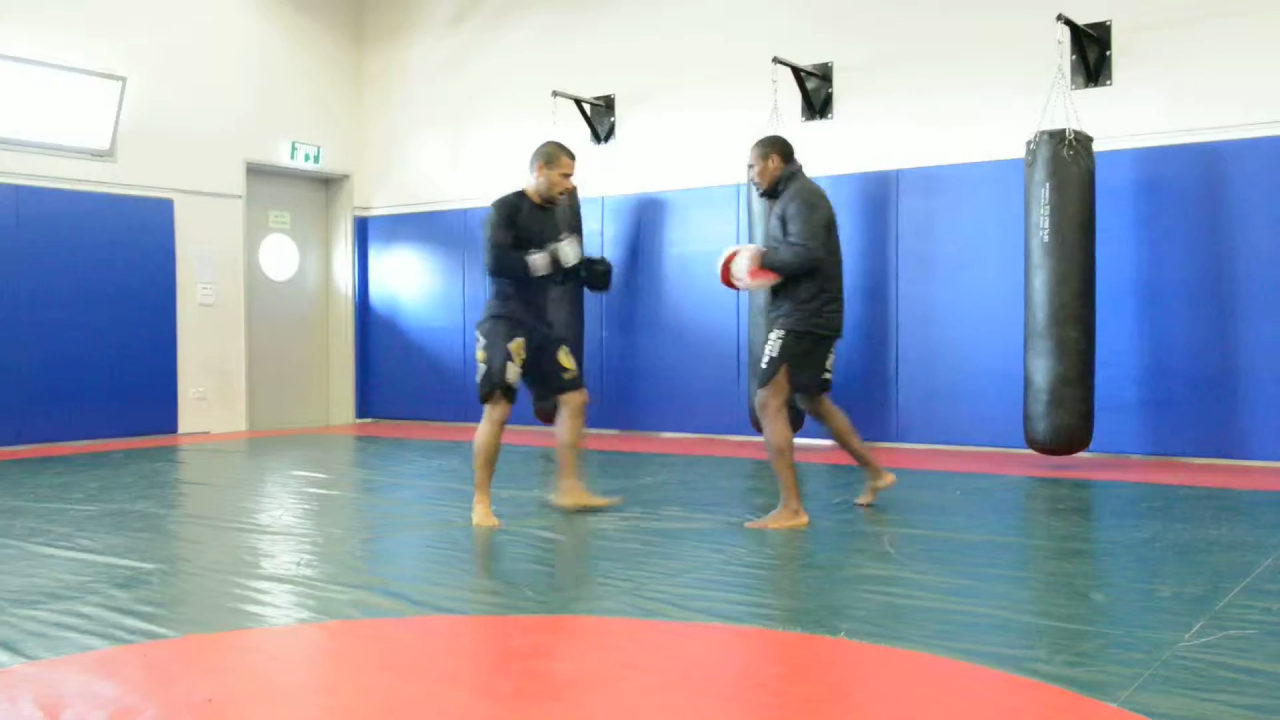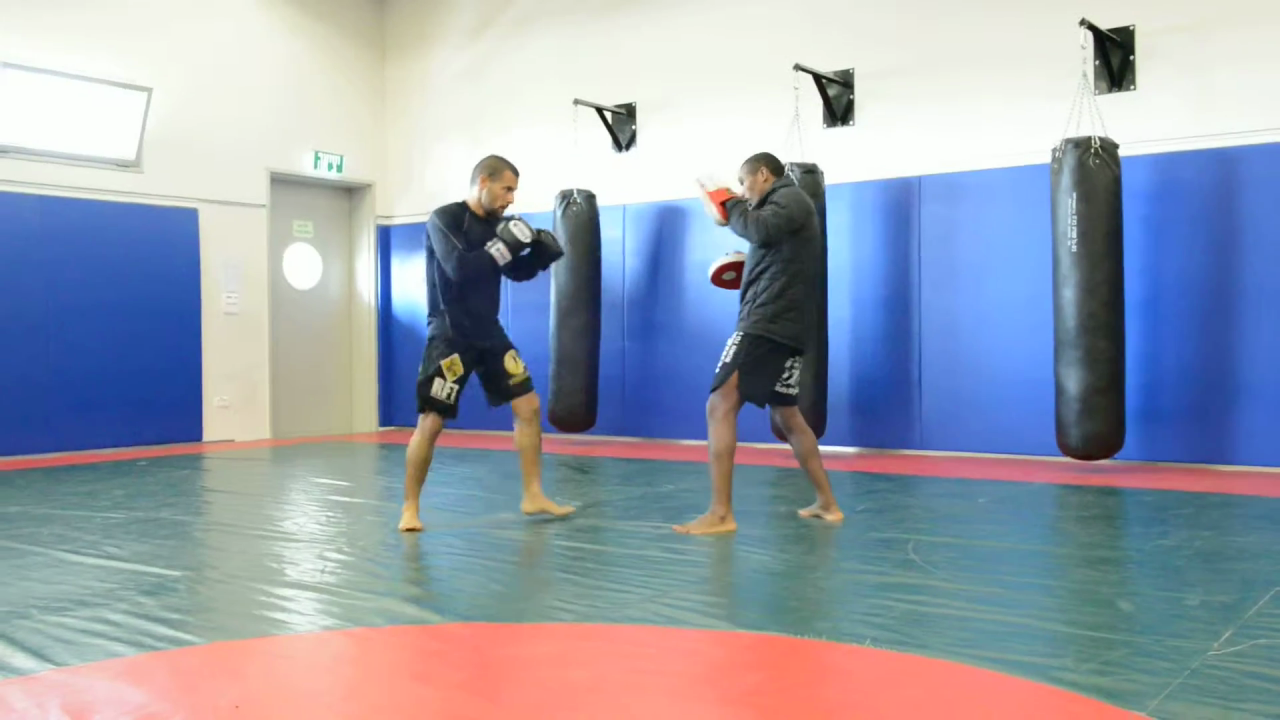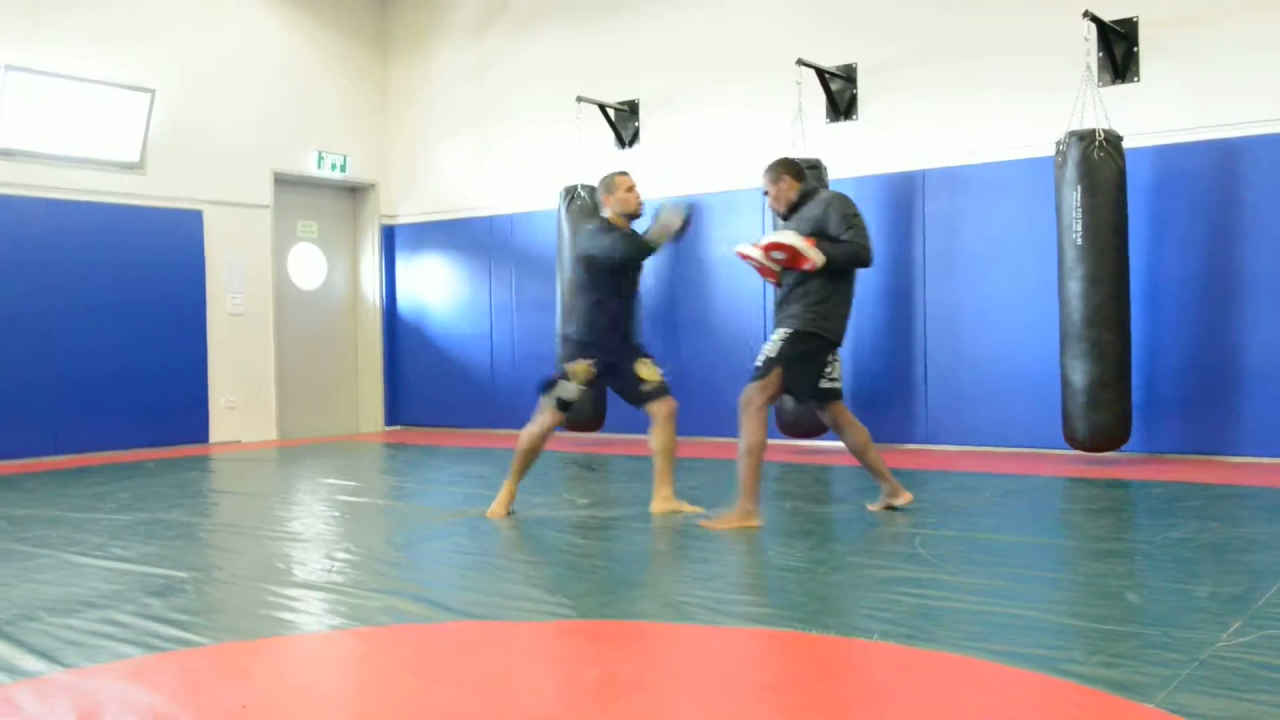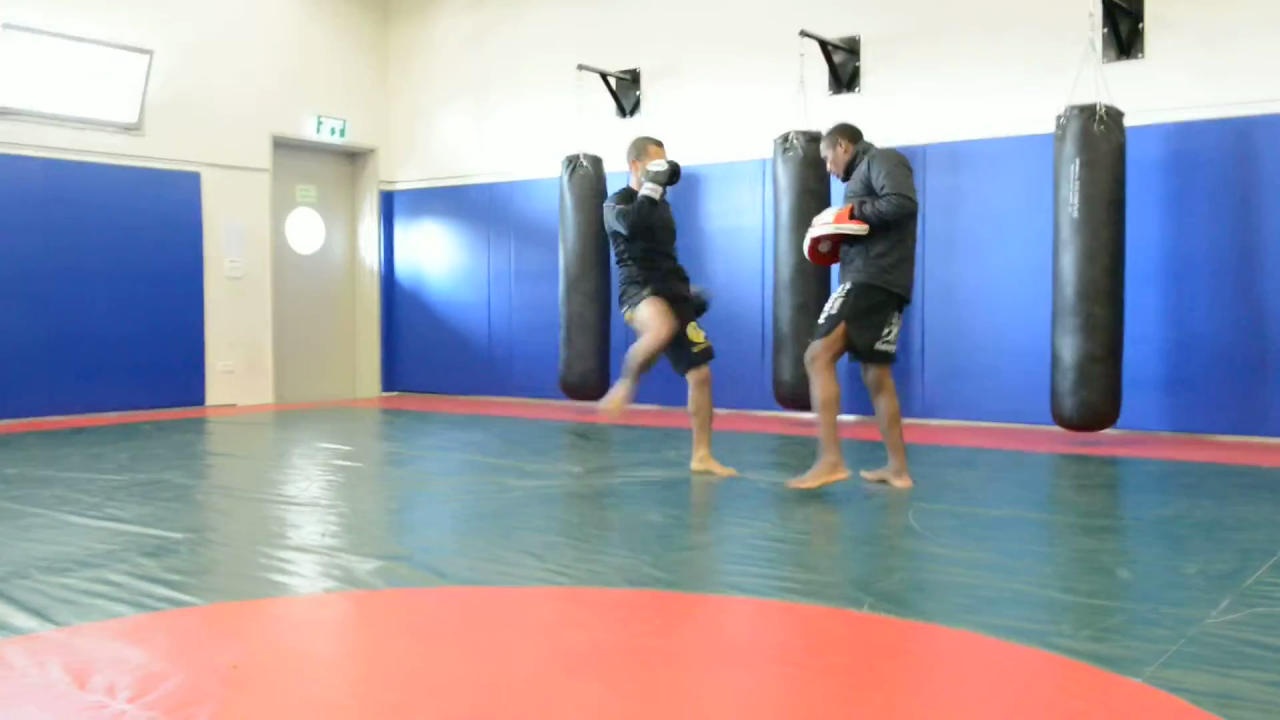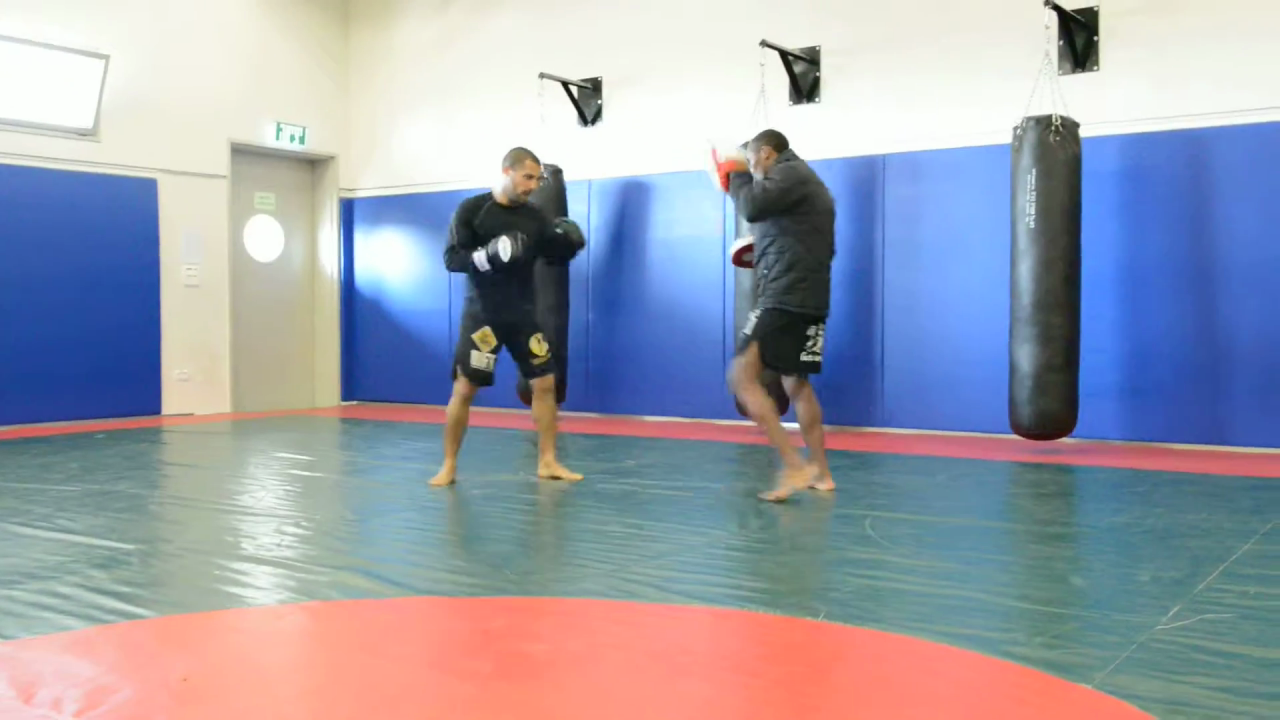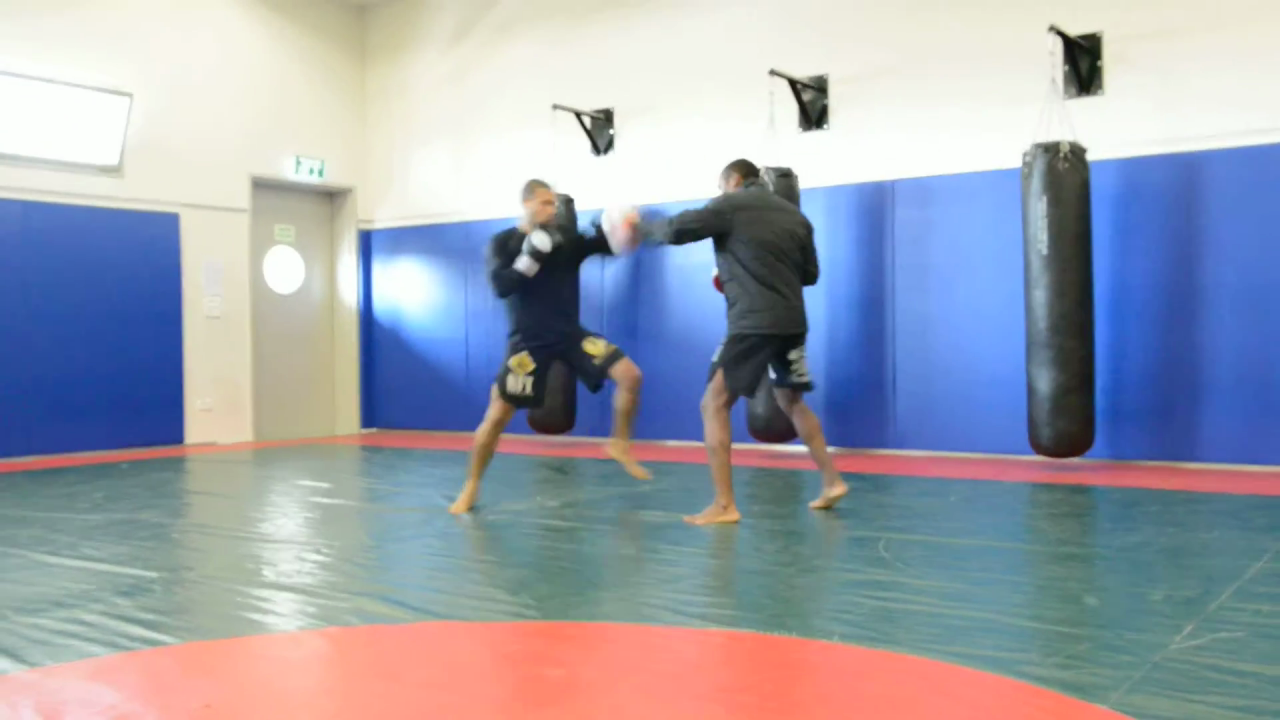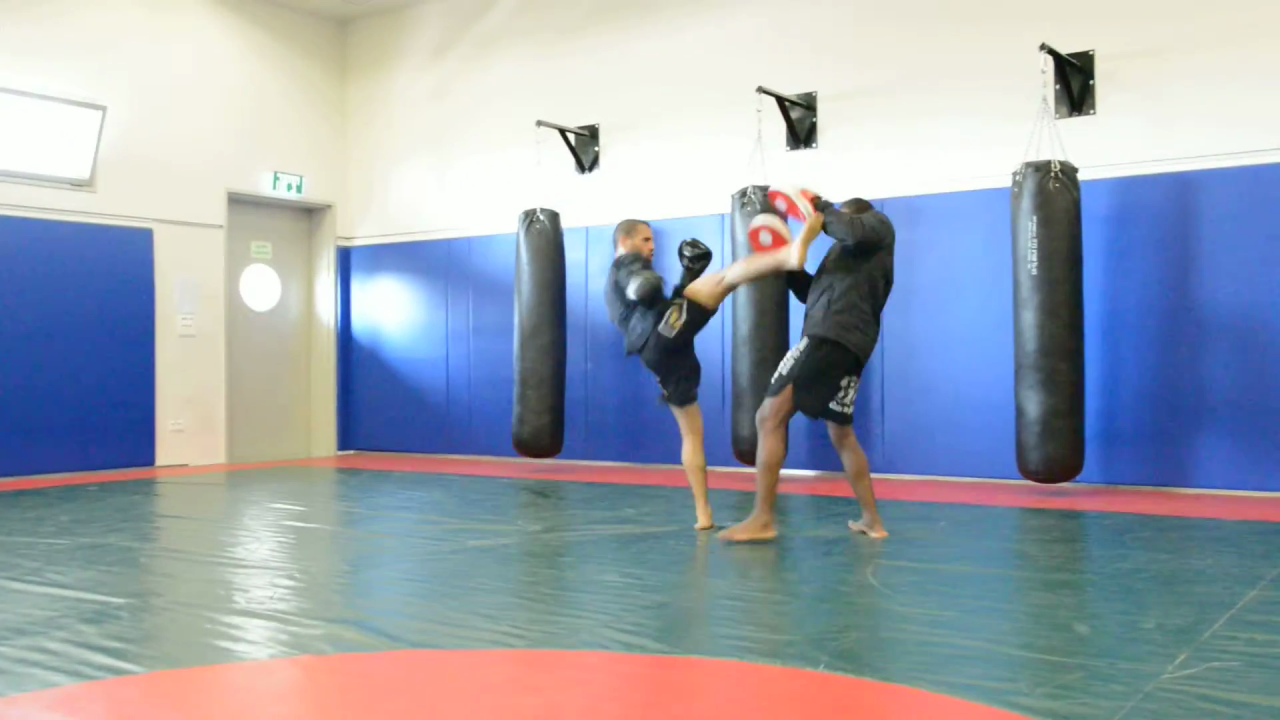
dt=0.7s
person 1, frame 1
left shoulder: (802, 196)
right shoulder: (789, 197)
left elbow: (808, 255)
left wrist: (766, 259)
right wrist: (763, 263)
left hip: (803, 318)
right hip: (803, 316)
left knee: (768, 402)
right knee: (814, 400)
left ankle: (790, 508)
right ankle: (875, 472)
person 1, frame 2
left shoulder: (791, 198)
right shoulder: (788, 205)
left elbow: (759, 230)
left wrist: (729, 206)
right wrist: (745, 274)
left hip: (765, 325)
right hip: (788, 328)
left knee: (720, 406)
right knee: (787, 415)
left ankle: (720, 513)
right ankle: (826, 502)
person 1, frame 3
left shoulder: (833, 204)
right shoulder: (797, 221)
left elbow: (861, 254)
left wrist: (816, 253)
right wrist: (778, 266)
left hip: (809, 324)
right hip: (804, 324)
left knee: (753, 400)
right knee: (834, 412)
left ankle: (746, 507)
right ankle: (893, 489)
person 1, frame 4
left shoulder: (883, 159)
right shoulder: (865, 171)
left elbow: (903, 204)
left wrist: (855, 211)
right wrist: (843, 243)
left hip: (870, 280)
right hip: (886, 283)
left knee: (818, 357)
right knee: (877, 377)
left ankle: (831, 460)
right ankle: (897, 468)
person 1, frame 5
left shoulder: (789, 174)
right shoulder: (812, 184)
left elbow: (754, 208)
left wrist: (736, 176)
right wrist: (764, 253)
left hip: (785, 298)
right hip: (811, 299)
left knee: (743, 376)
right knee: (796, 383)
left ankle: (794, 463)
right ankle: (820, 472)
person 1, frame 6
left shoulder: (731, 204)
right shoulder: (794, 215)
left elbow: (677, 231)
right elbow: (811, 273)
left hip: (753, 325)
right hip: (792, 322)
left knee: (714, 405)
right knee: (792, 402)
left ankle: (723, 505)
right ankle: (832, 481)
person 1, frame 7
left shoulder: (875, 224)
right shoulder: (853, 244)
left elbow: (855, 233)
right elbow: (813, 294)
left wrist: (817, 208)
left hip: (830, 336)
right hip: (851, 344)
left knee: (770, 417)
right knee: (841, 432)
left ankle: (762, 519)
right ankle: (872, 520)
person 2, frame 1
left shoulder: (553, 212)
right shoulder: (505, 209)
right elbow: (498, 264)
left wrist: (575, 269)
right wrist: (550, 258)
left hip: (539, 324)
right hip: (505, 323)
left knee: (575, 398)
right knee: (497, 412)
left ankle: (569, 488)
right ankle: (481, 502)
person 2, frame 2
left shoulder: (495, 222)
right shoulder: (443, 219)
left elbow: (516, 270)
right elbow: (461, 268)
left wrist: (541, 251)
right wrist: (507, 244)
left hip: (490, 334)
right hip: (449, 337)
left knee: (529, 407)
right knee: (430, 424)
left ankle: (533, 496)
right ankle: (410, 507)
person 2, frame 3
left shoulder: (630, 240)
right shoulder: (598, 233)
right elbow: (624, 249)
right wrist: (666, 227)
left hip: (621, 345)
right hip: (586, 344)
left knee: (665, 409)
right knee: (547, 422)
left ankle: (664, 497)
right ankle: (508, 491)
person 2, frame 4
left shoulder: (662, 203)
right shoulder: (618, 202)
right elbow: (632, 226)
left wrist: (688, 289)
right wrist: (653, 184)
left hip: (674, 292)
right hip: (641, 290)
left knee: (701, 376)
right knee: (662, 329)
left ankle: (702, 456)
right ankle: (624, 386)
person 2, frame 5
left shoulder: (533, 215)
right shoulder: (471, 210)
left elbow: (556, 252)
right elbow: (452, 259)
left wrist: (569, 240)
right wrist: (492, 254)
left hip: (522, 313)
right hip: (483, 314)
left knee: (544, 384)
right knee: (464, 390)
left ankle: (548, 461)
right ankle: (448, 466)
person 2, frame 6
left shoulder: (566, 236)
right shoulder: (502, 242)
left elbow: (602, 245)
right elbow: (502, 287)
left wrist: (609, 234)
right wrist: (531, 255)
left hip: (567, 334)
right hip: (528, 340)
left knee: (630, 375)
right knee: (498, 415)
left ankle: (620, 445)
right ankle: (469, 489)
person 2, frame 7
left shoulder: (616, 280)
right shoulder: (626, 264)
right elbow: (642, 292)
left wrist: (689, 272)
right wrist: (638, 286)
left hip: (656, 351)
right hip: (665, 328)
left knee: (691, 431)
right knee: (725, 277)
left ankle: (703, 512)
right ankle: (791, 255)
